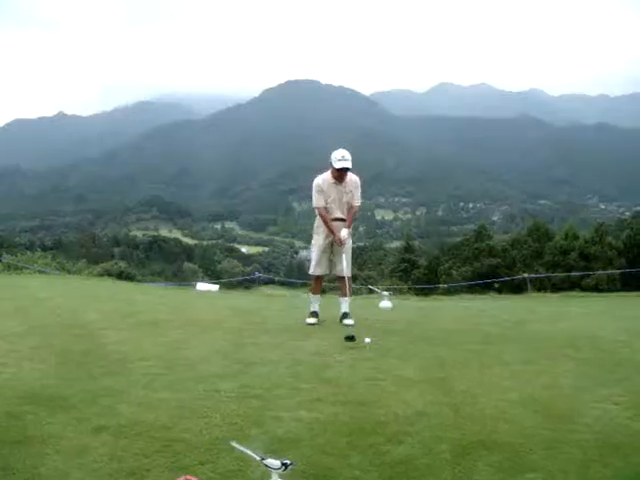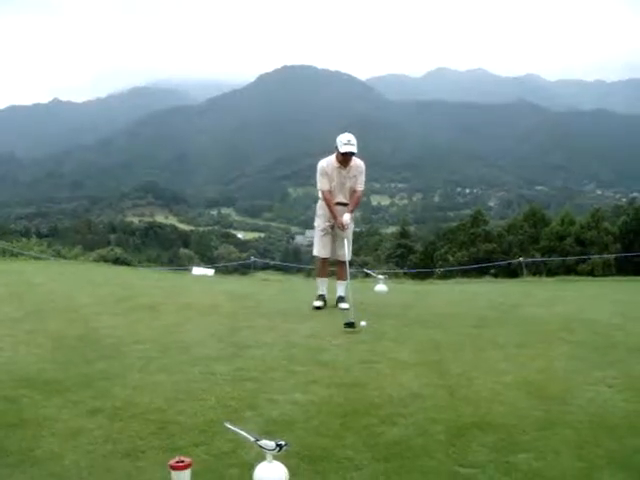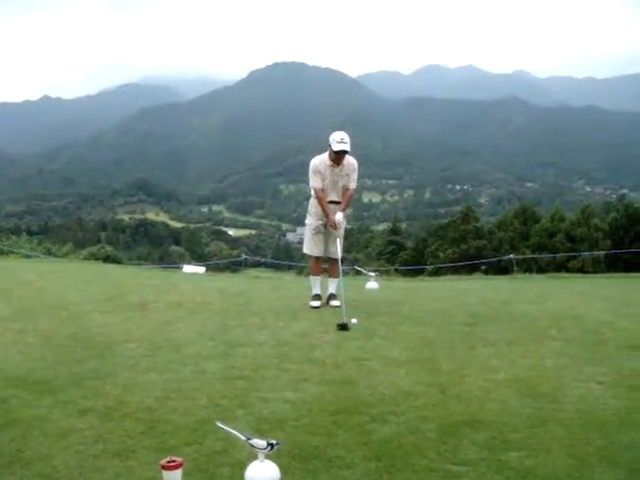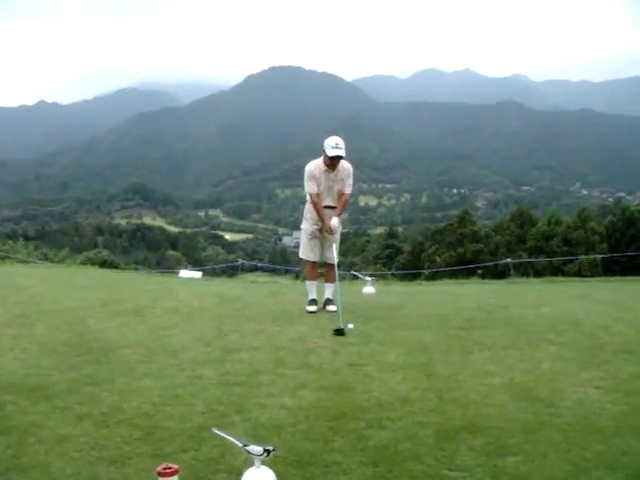
dt=0.4s
person 1, frame 1
left shoulder: (355, 181)
right shoulder: (319, 182)
left elbow: (355, 207)
right elbow: (321, 211)
left wrist: (346, 228)
right wrist: (334, 233)
left hip: (345, 227)
right hip: (324, 227)
left knee: (344, 273)
right knee: (317, 272)
left ankle: (345, 311)
right ankle: (314, 310)
person 1, frame 2
left shoulder: (359, 165)
right shoulder: (324, 165)
left elbow: (358, 192)
right elbow: (326, 194)
left wrist: (348, 213)
right wrist: (336, 218)
left hip: (347, 212)
right hip: (326, 210)
left knee: (343, 257)
right knee: (322, 255)
left ankle: (341, 295)
right ankle: (321, 293)
person 1, frame 3
left shoulder: (352, 163)
right shoulder: (316, 163)
left elbow: (350, 190)
right elbow: (319, 192)
left wrist: (340, 212)
right wrist: (329, 216)
left hip: (339, 209)
right hip: (318, 208)
left knee: (335, 255)
right knee: (315, 253)
left ankle: (332, 292)
right ankle: (316, 293)
person 1, frame 4
left shoulder: (347, 168)
right shoulder: (311, 168)
left elbow: (345, 195)
right elbow: (314, 198)
left wrist: (336, 217)
right wrist: (324, 221)
left hip: (334, 214)
right hip: (314, 213)
left knee: (331, 260)
right knee: (311, 258)
left ankle: (328, 298)
right ankle: (312, 298)
